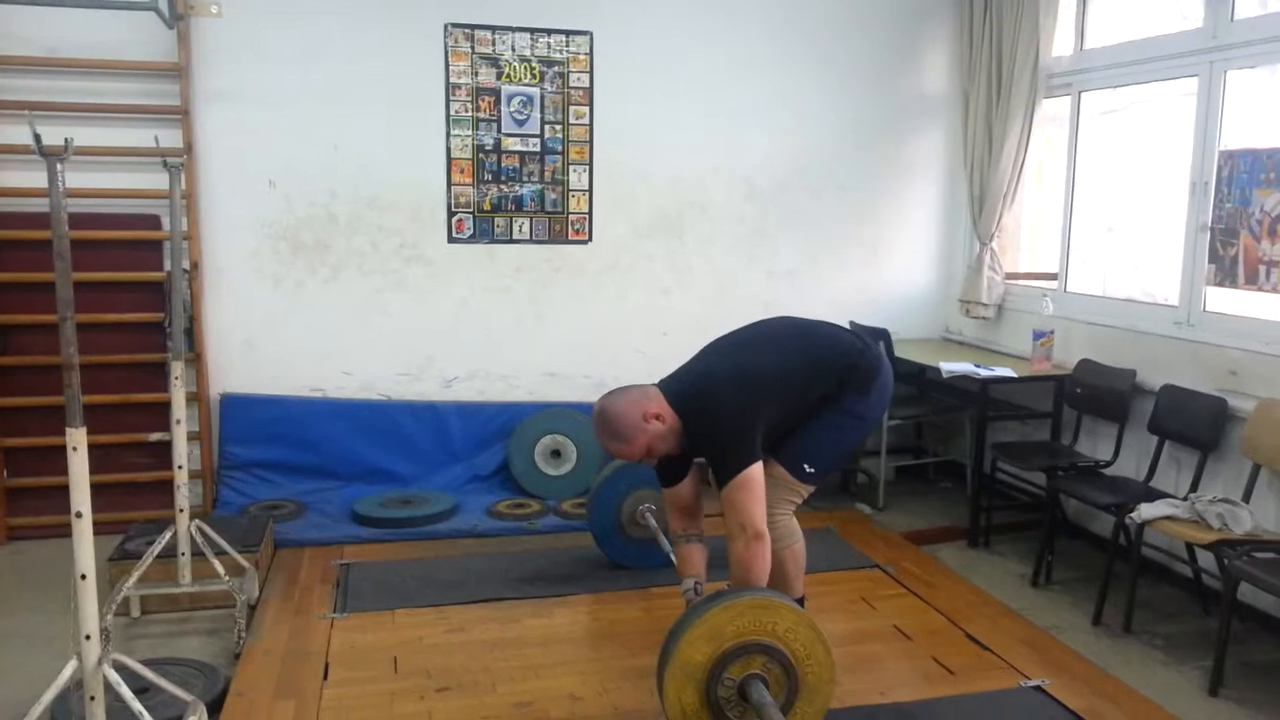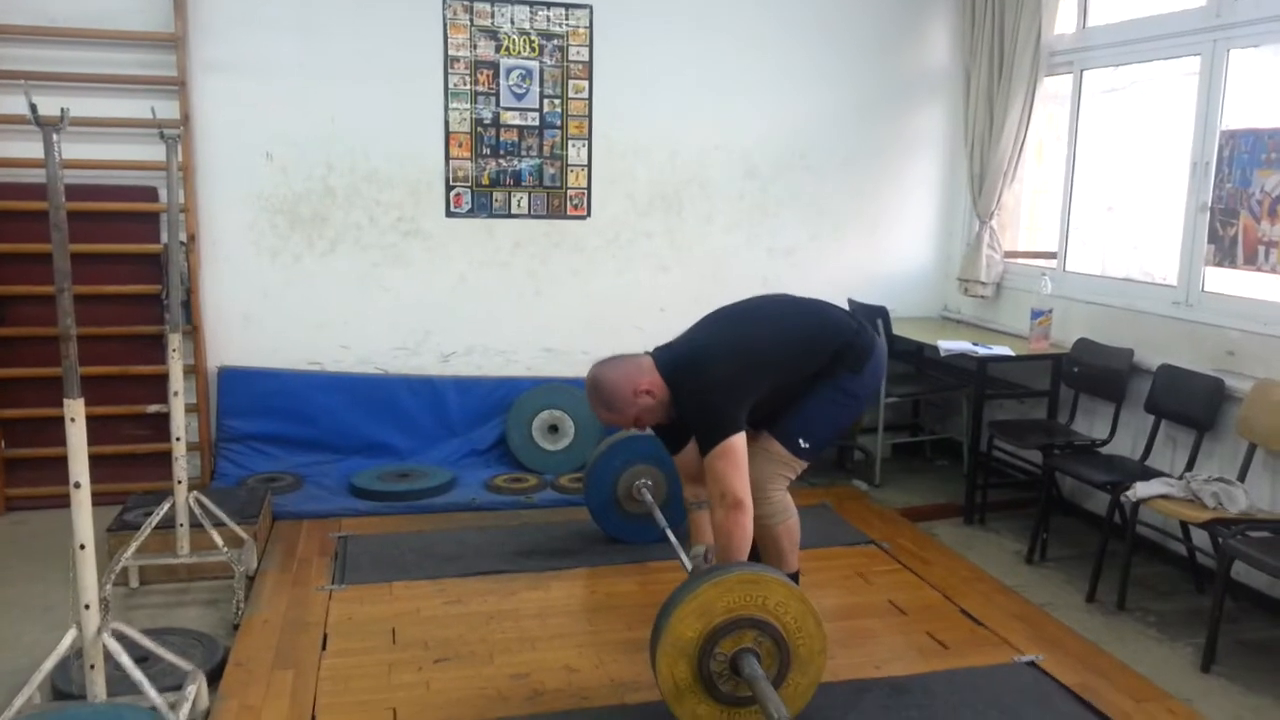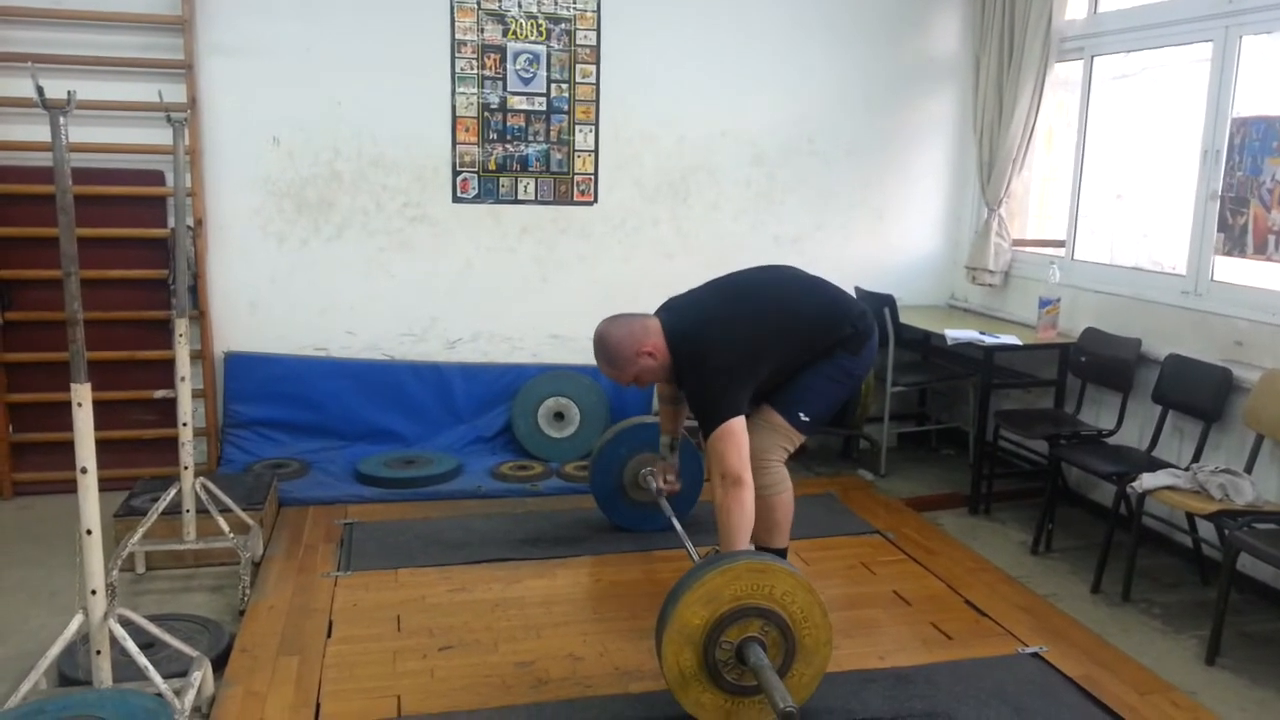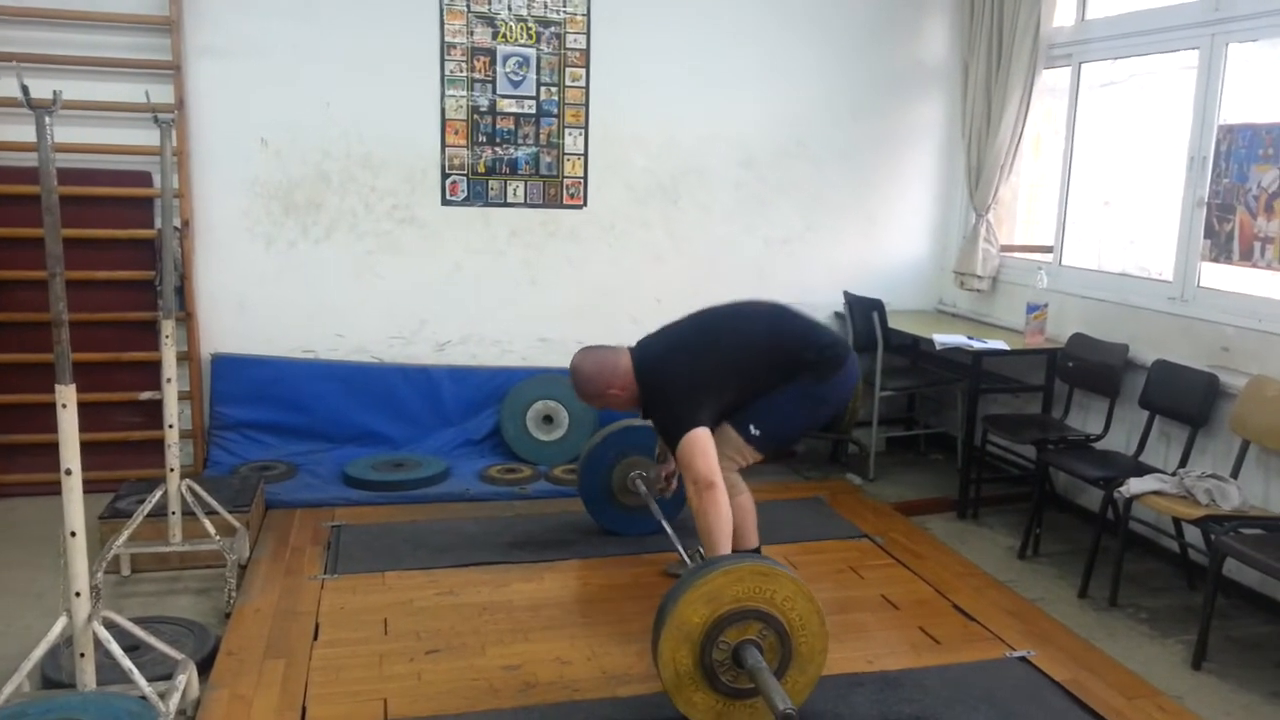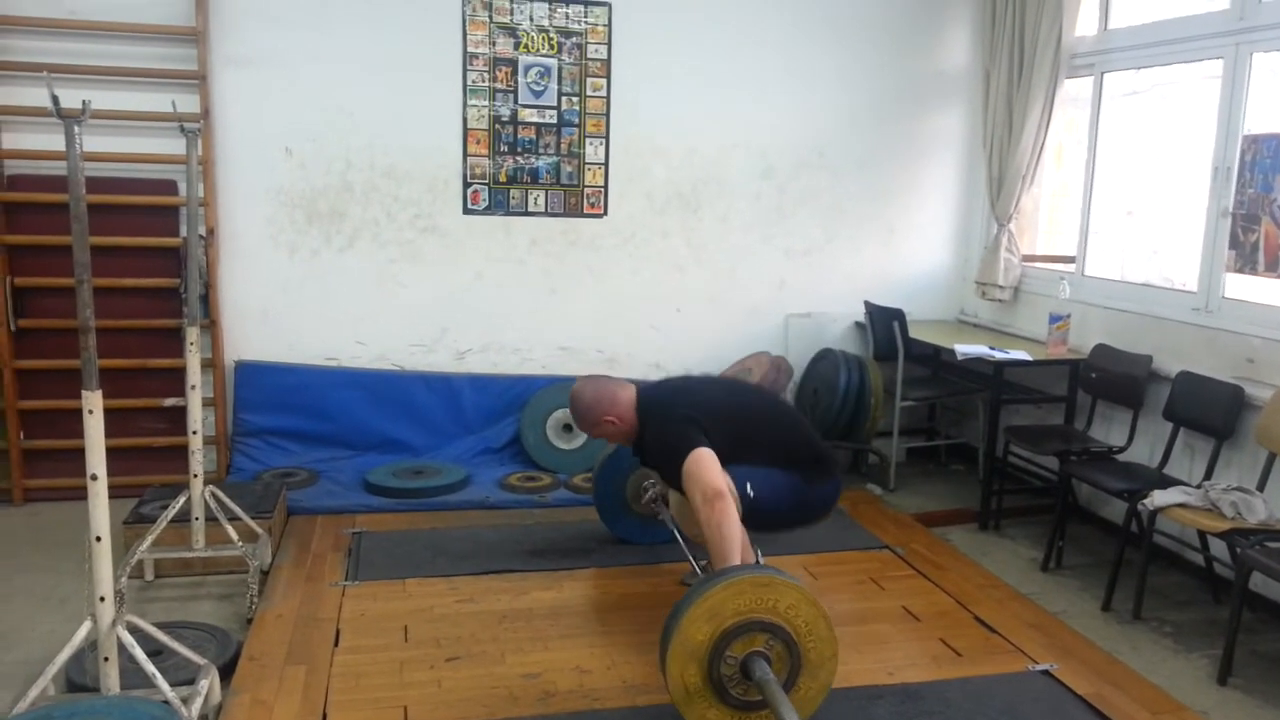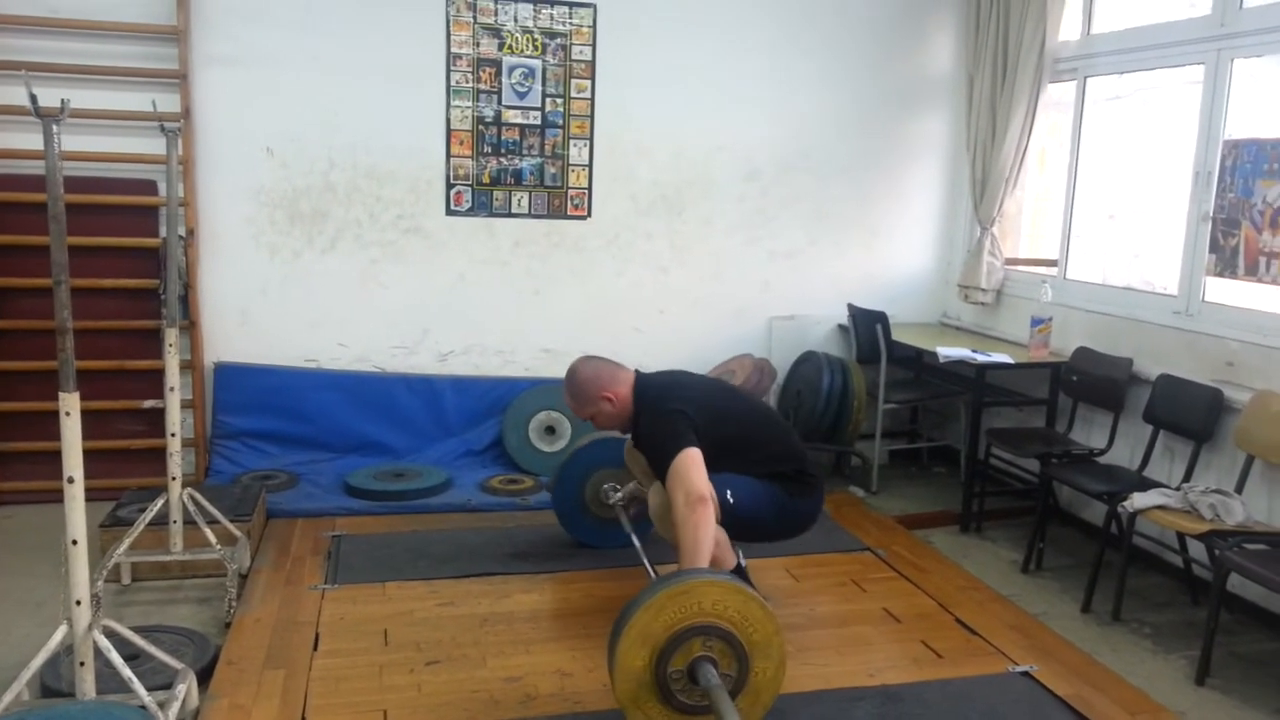
dt=0.4s
person 1, frame 1
left shoulder: (719, 419)
right shoulder: (670, 410)
left elbow: (750, 532)
right elbow: (685, 518)
right wrist: (694, 598)
left hip: (857, 381)
right hip: (803, 377)
left knee: (769, 504)
right knee: (736, 487)
person 1, frame 2
left shoulder: (706, 390)
right shoulder: (668, 384)
left elbow: (731, 501)
right elbow: (697, 482)
right wrist: (702, 566)
left hip: (850, 360)
right hip: (800, 360)
left knee: (762, 478)
right knee: (736, 466)
person 1, frame 3
left shoulder: (710, 361)
right shoulder: (665, 327)
left elbow: (732, 478)
right elbow: (672, 390)
right wrist: (668, 450)
left hip: (846, 342)
right hip: (794, 334)
left knee: (762, 451)
right knee: (729, 446)
right ankle: (751, 550)
person 1, frame 4
left shoulder: (671, 387)
right shoulder: (647, 359)
left elbow: (705, 484)
right wrist: (667, 457)
left hip: (825, 370)
right hip: (806, 357)
left knee: (717, 465)
right knee: (705, 454)
right ankle: (720, 556)
person 1, frame 5
left shoulder: (667, 426)
right shoulder: (655, 401)
left elbow: (713, 499)
left hip: (810, 481)
right hip: (784, 460)
left knee: (695, 499)
right ankle: (745, 566)
person 1, frame 6
left shoulder: (663, 416)
right shoulder: (654, 392)
left elbow: (695, 501)
right wrist: (640, 487)
left hip: (790, 498)
left knee: (668, 501)
right knee: (637, 453)
right ankle: (726, 559)
